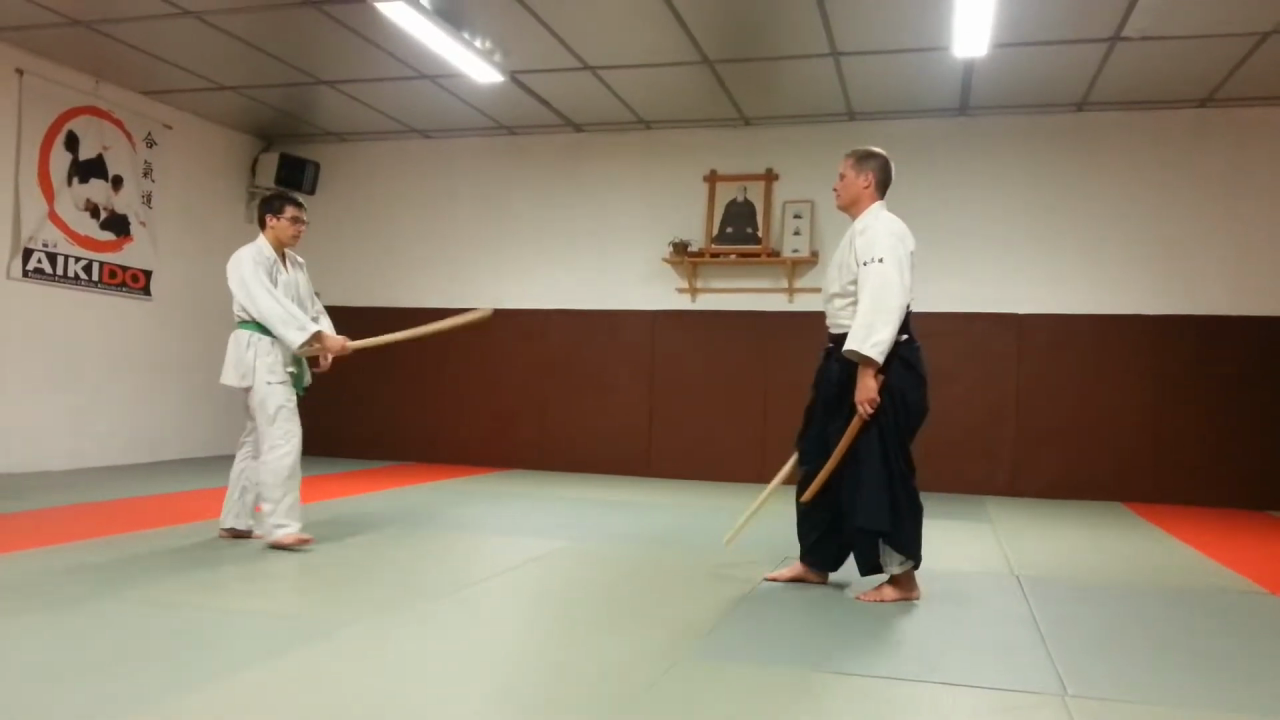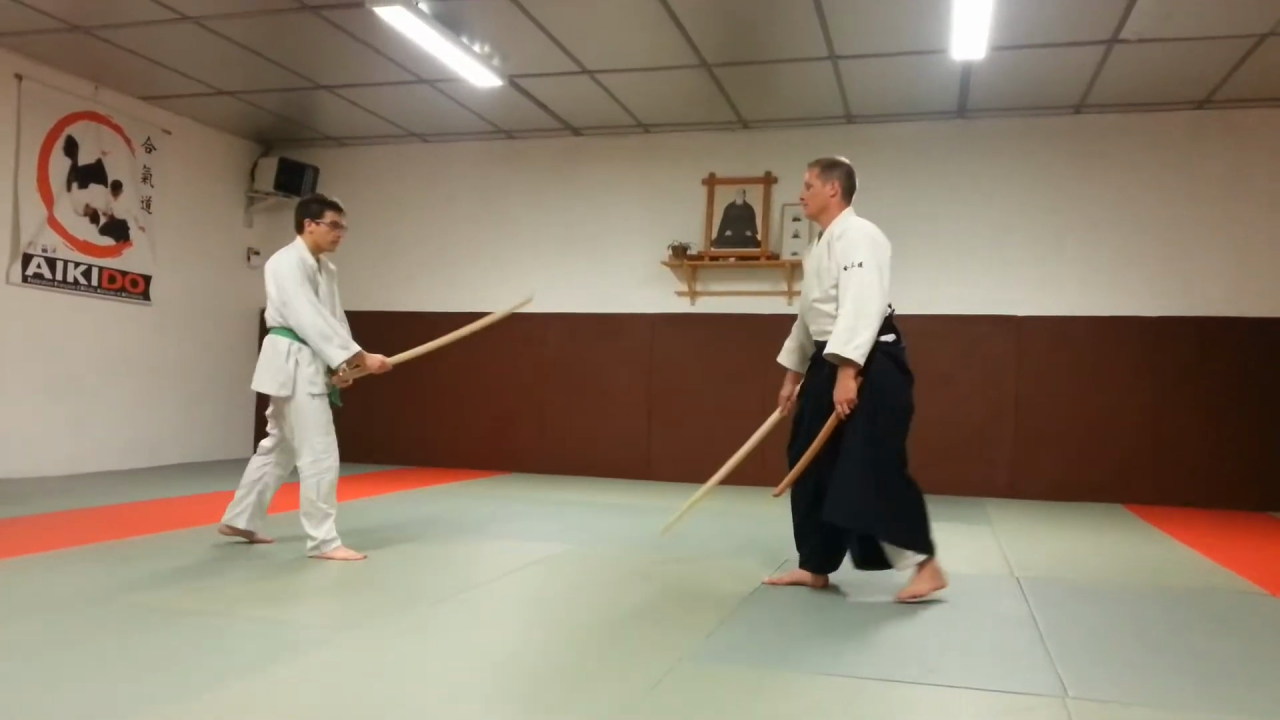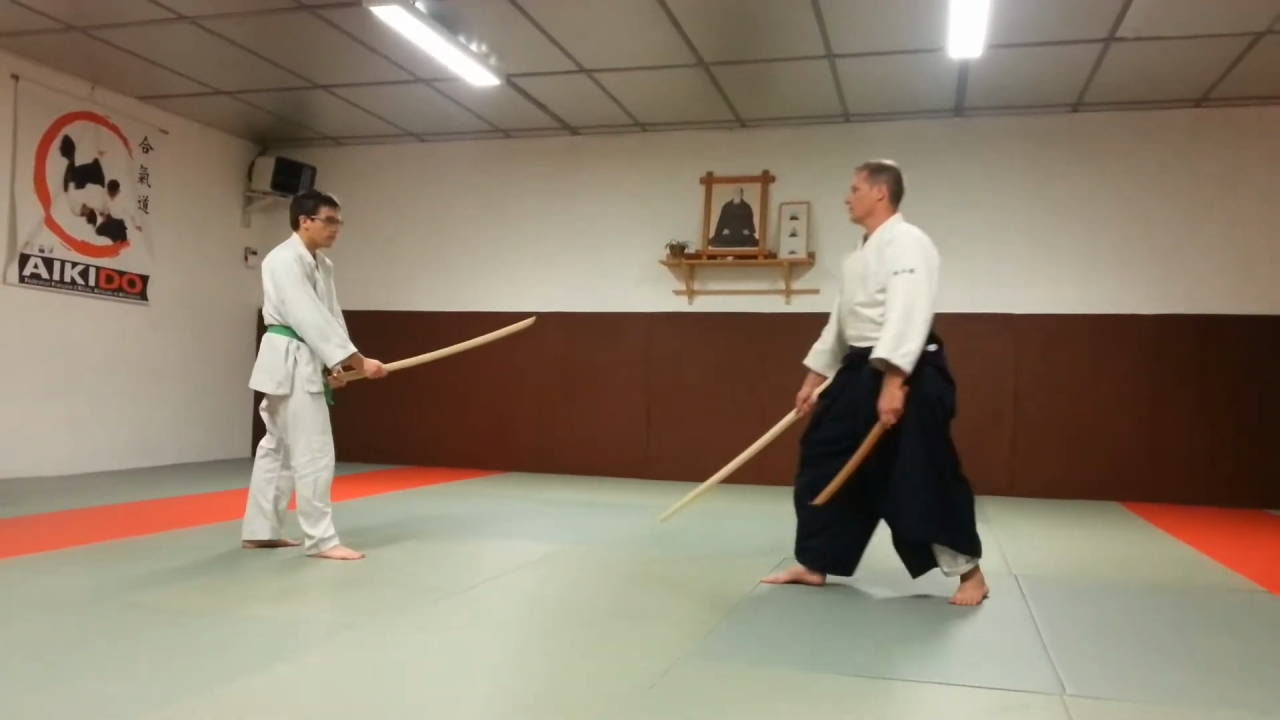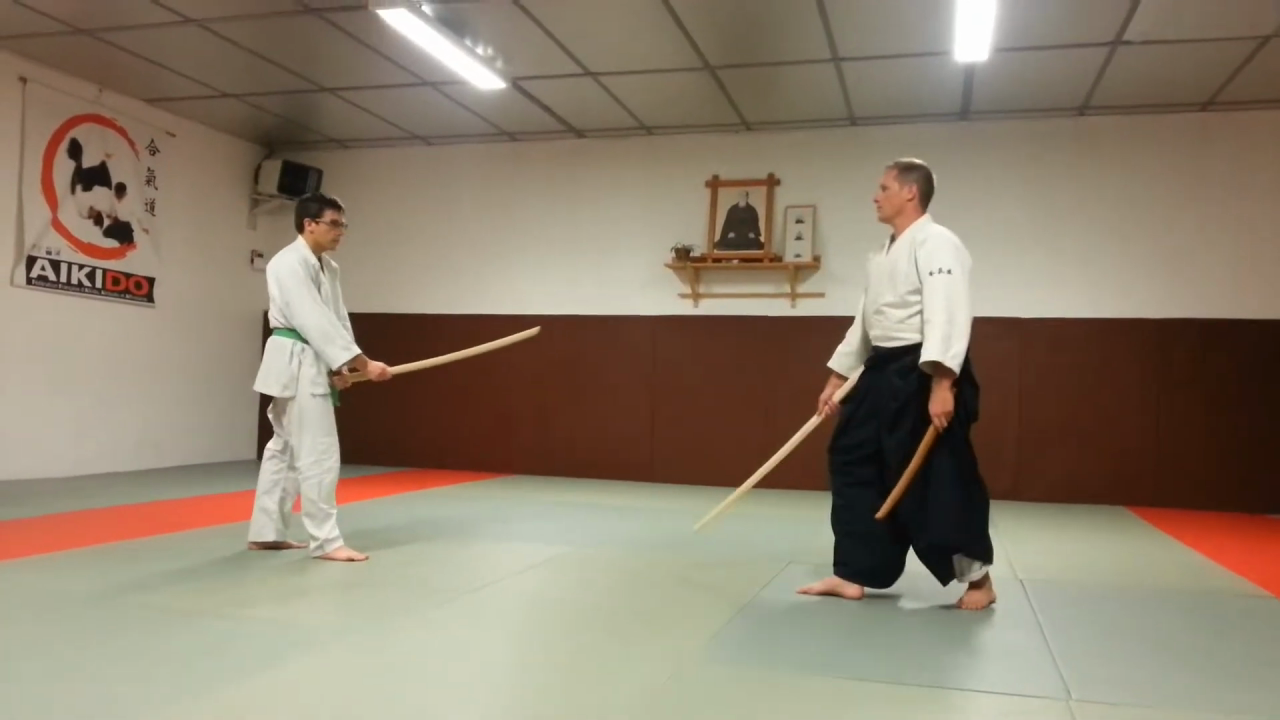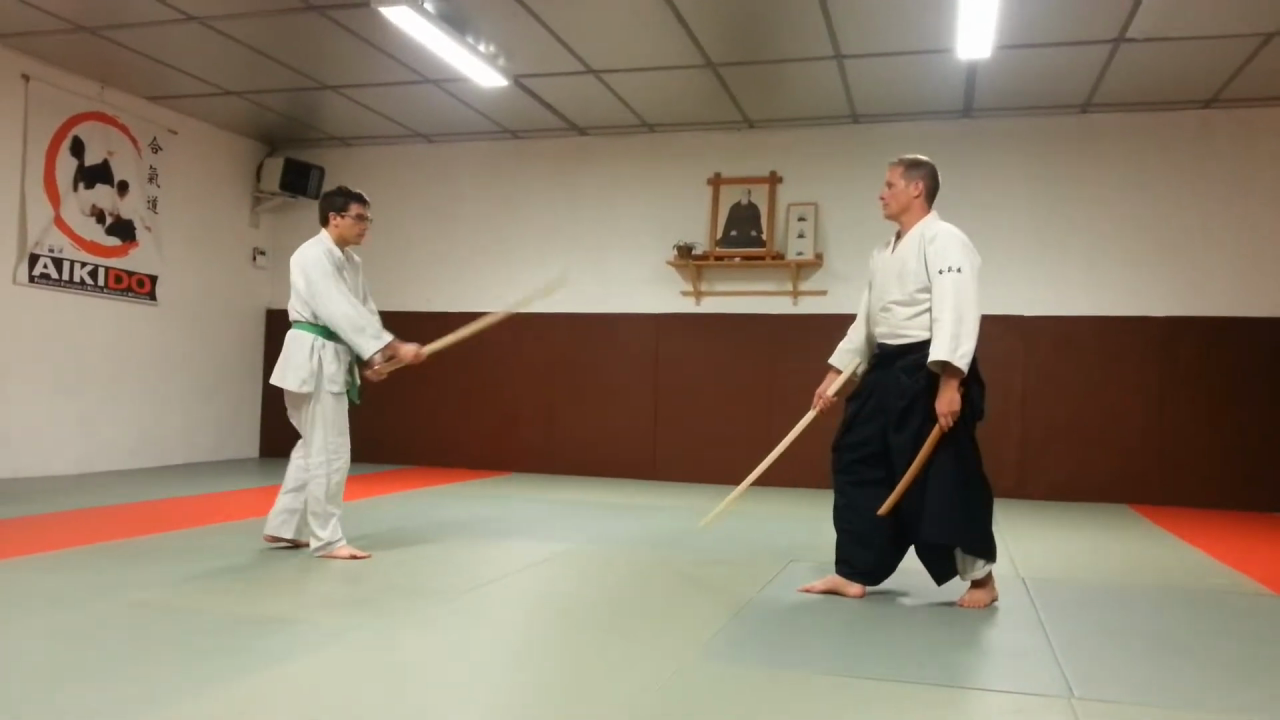
dt=0.4s
person 1, frame 1
left shoulder: (882, 230)
right shoulder: (861, 232)
left elbow: (883, 305)
left wrist: (868, 371)
left hip: (879, 365)
right hip: (849, 362)
left knee: (880, 470)
right knee: (822, 460)
left ankle: (901, 577)
right ankle: (815, 562)
person 1, frame 2
left shoulder: (857, 236)
right shoulder: (820, 246)
left elbow: (862, 308)
right elbow: (808, 317)
left wrist: (847, 373)
right wrist: (792, 374)
left hip: (867, 365)
right hip: (829, 365)
left knee: (871, 468)
right knee: (812, 464)
left ankle: (925, 565)
right ankle: (815, 566)
person 1, frame 3
left shoulder: (906, 243)
right shoulder: (861, 252)
left elbow: (910, 315)
right elbow: (842, 320)
left wrist: (895, 382)
right wrist: (813, 378)
left hip: (907, 372)
right hip: (861, 370)
left knee: (925, 475)
right knee: (824, 458)
left ankle: (969, 572)
right ankle: (814, 564)
person 1, frame 4
left shoulder: (937, 243)
right shoulder: (883, 253)
left elbow: (948, 317)
right elbow: (865, 321)
left wrist: (943, 384)
right wrist: (837, 379)
left hip: (924, 376)
right hip: (884, 374)
left knee: (941, 479)
right knee: (853, 466)
left ankle: (978, 579)
right ankle: (852, 574)
person 1, frame 5
left shoulder: (944, 241)
right shoulder: (885, 251)
left elbow: (956, 315)
right elbow: (866, 318)
left wrist: (949, 383)
right wrist: (833, 375)
left hip: (929, 374)
right hip: (888, 373)
left knee: (945, 477)
right knee: (857, 464)
left ankle: (981, 577)
right ankle: (853, 574)
person 2, frame 1
left shoulder: (296, 264)
right shoulder: (247, 259)
left elbow: (312, 307)
right elbow: (272, 308)
left wrist: (326, 343)
right wrist: (320, 338)
left hip: (284, 358)
right hip: (260, 356)
left knee: (257, 442)
right knee: (284, 436)
left ankle: (235, 521)
right ankle: (281, 525)
person 2, frame 2
left shoulder: (325, 268)
right shoulder: (287, 263)
left elbow: (334, 319)
right elbow: (312, 321)
left wrist: (342, 365)
right wrist: (360, 357)
left hip: (309, 364)
right hip: (293, 363)
left knee: (278, 448)
right knee: (319, 452)
left ankle: (239, 519)
right ankle: (323, 540)
person 2, frame 3
left shoulder: (321, 264)
right shoulder: (285, 261)
left elbow: (331, 316)
right elbow: (311, 319)
left wrist: (334, 366)
right wrist: (358, 361)
left hip: (303, 362)
right hip: (291, 361)
left knee: (277, 448)
right knee: (313, 452)
left ankle: (259, 530)
right ankle: (321, 539)
person 2, frame 4
left shoulder: (328, 267)
right shoulder: (289, 264)
left elbow: (337, 319)
right elbow: (315, 322)
left wrist: (340, 367)
right wrist: (362, 362)
left hip: (313, 364)
right hip: (296, 363)
left knee: (284, 449)
right knee: (318, 453)
left ankle: (265, 531)
right ankle: (326, 541)
person 2, frame 5
left shoulder: (349, 261)
right shoulder: (313, 257)
left elbow: (364, 309)
right elbow: (342, 312)
left wrist: (372, 360)
right wrist: (394, 347)
left hip: (332, 358)
right hip: (314, 358)
left knee: (314, 448)
right knee: (328, 451)
left ankle: (284, 526)
right ankle: (326, 539)
